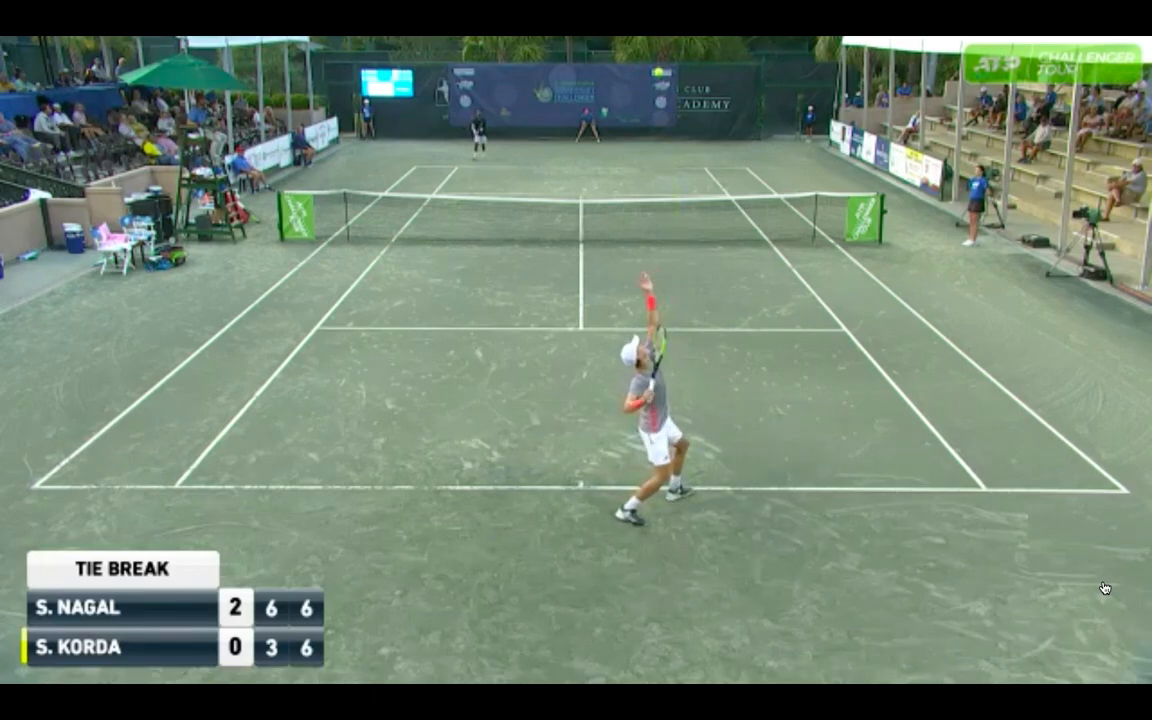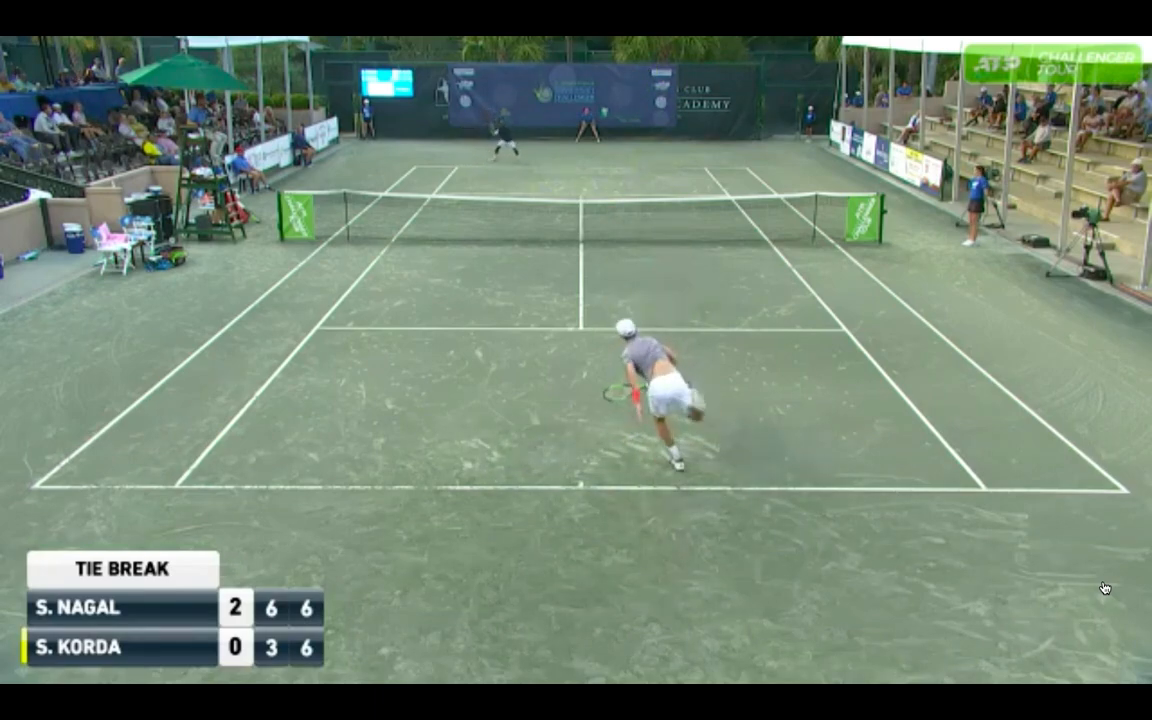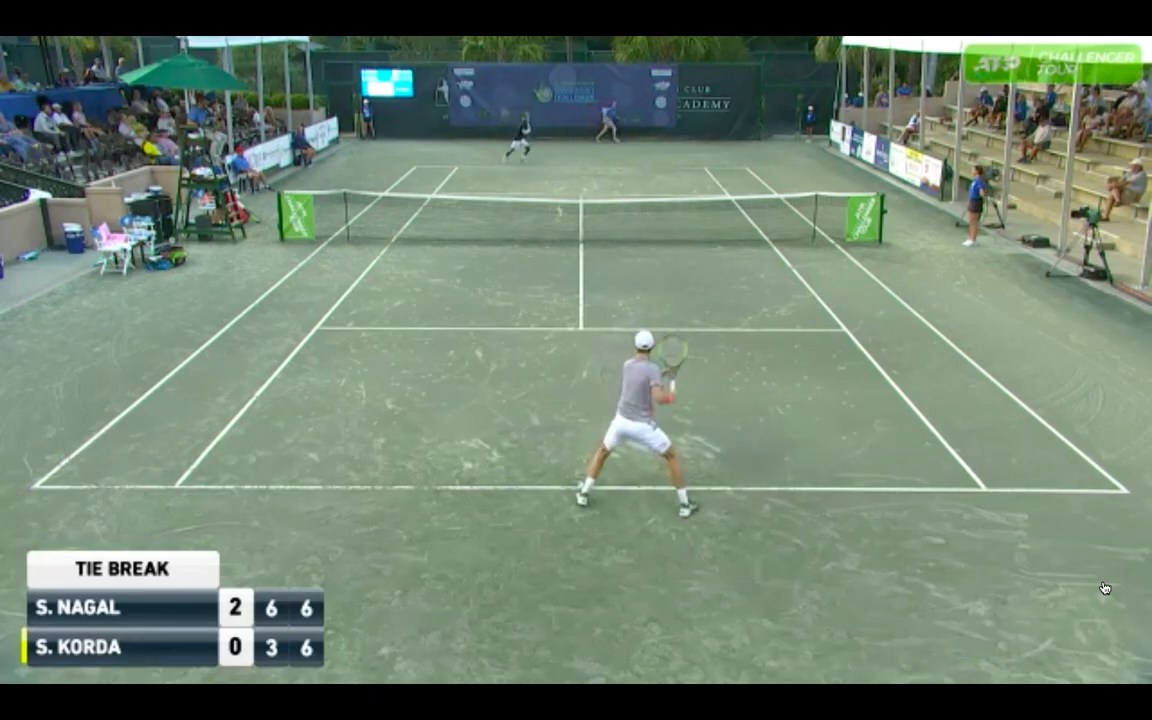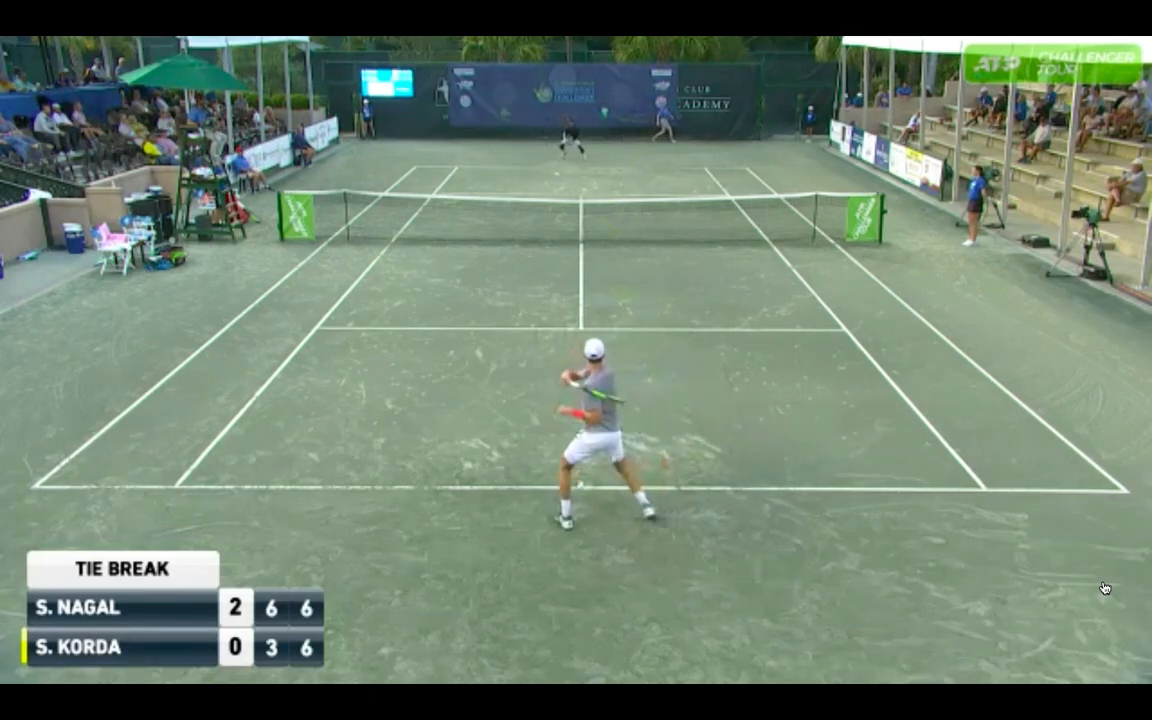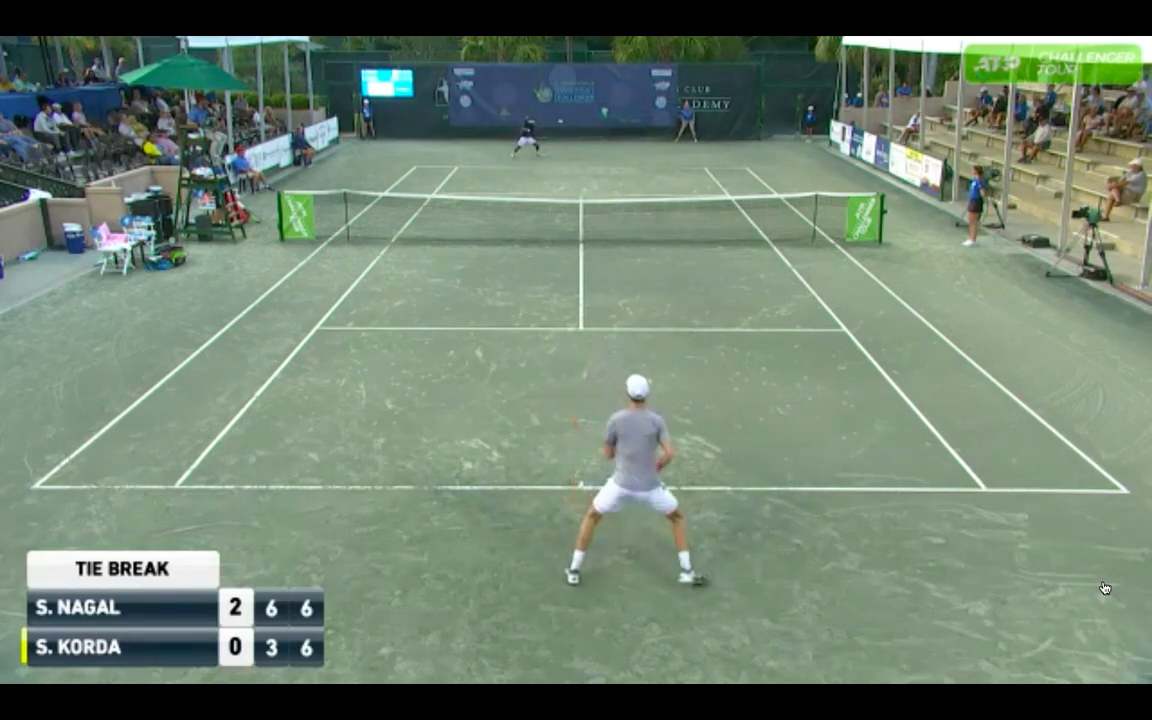
dt=1s
person 1, frame 1
left shoulder: (650, 355)
right shoulder: (639, 381)
left elbow: (654, 324)
right elbow: (627, 408)
left wrist: (649, 294)
right wrist: (643, 401)
left hip: (664, 420)
right hip: (653, 429)
left knee: (682, 446)
right knee: (661, 477)
left ankle: (674, 489)
right ankle: (627, 509)
person 1, frame 2
left shoulder: (627, 353)
right shoulder: (650, 340)
left elbow: (632, 376)
right elbow: (673, 358)
left wrist: (636, 402)
left hip: (658, 387)
right hip: (676, 381)
left knee: (659, 420)
right knee: (697, 416)
left ankle: (677, 458)
right ankle: (692, 400)
person 1, frame 3
left shoulder: (628, 365)
right shoulder: (652, 368)
right elbow: (658, 399)
right wrist: (669, 398)
left hip: (621, 421)
right hip: (642, 426)
left knee: (603, 451)
right knee: (672, 456)
left ankle: (584, 494)
right ankle: (684, 503)
person 1, frame 4
left shoulder: (591, 384)
right shoulder: (607, 371)
left elbow: (595, 418)
right elbow: (578, 375)
left wrist: (570, 411)
right wrist: (568, 374)
left hip: (593, 436)
right hip: (613, 433)
left knee: (564, 467)
right knee: (622, 466)
left ankle: (566, 517)
right ankle: (646, 505)
person 1, frame 5
left shoulder: (616, 419)
right shoulder: (655, 420)
left elbow: (608, 454)
right elbow: (669, 454)
right wrist: (657, 467)
left hip: (621, 484)
right hip: (649, 486)
left knee: (592, 517)
right knee: (677, 517)
left ankle: (574, 569)
right ankle: (687, 571)
